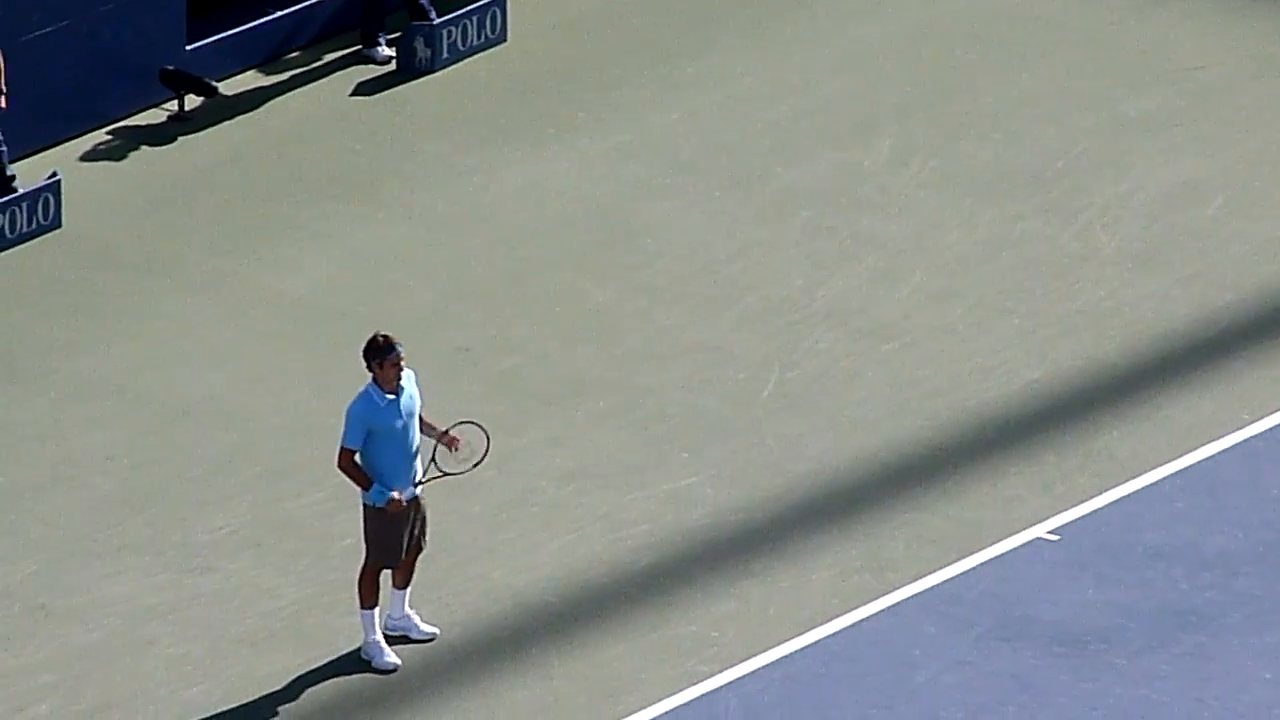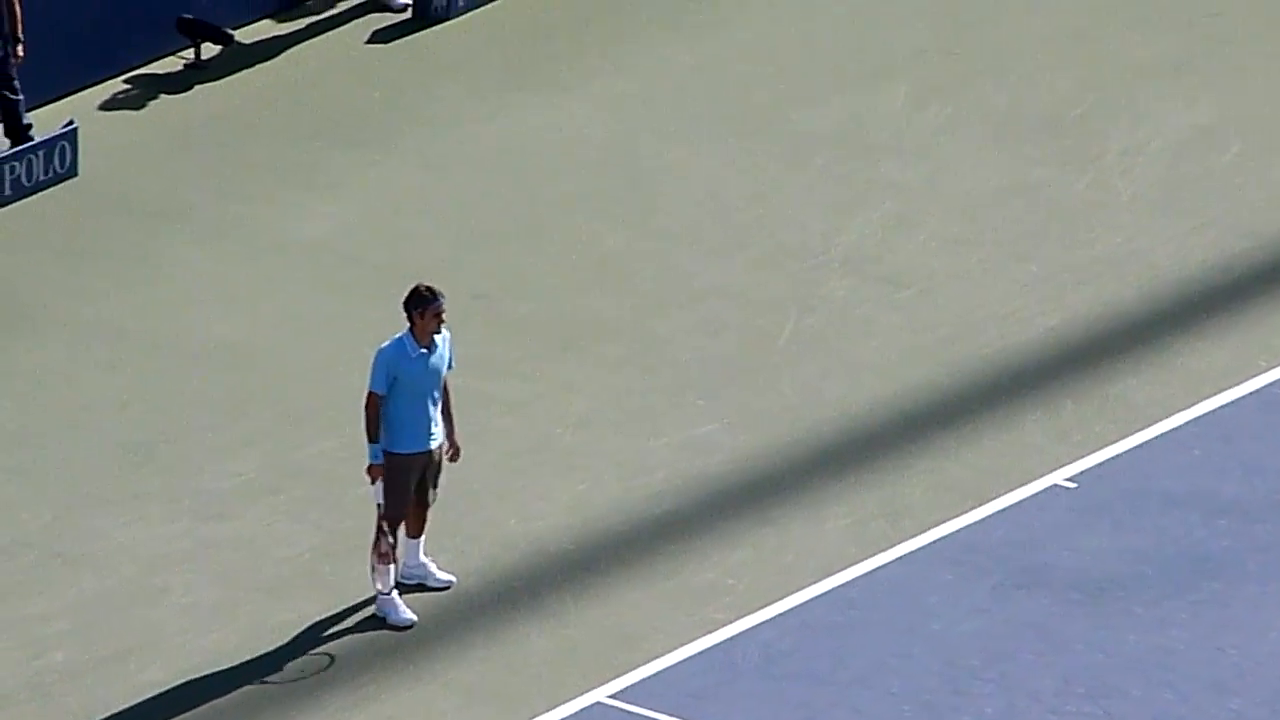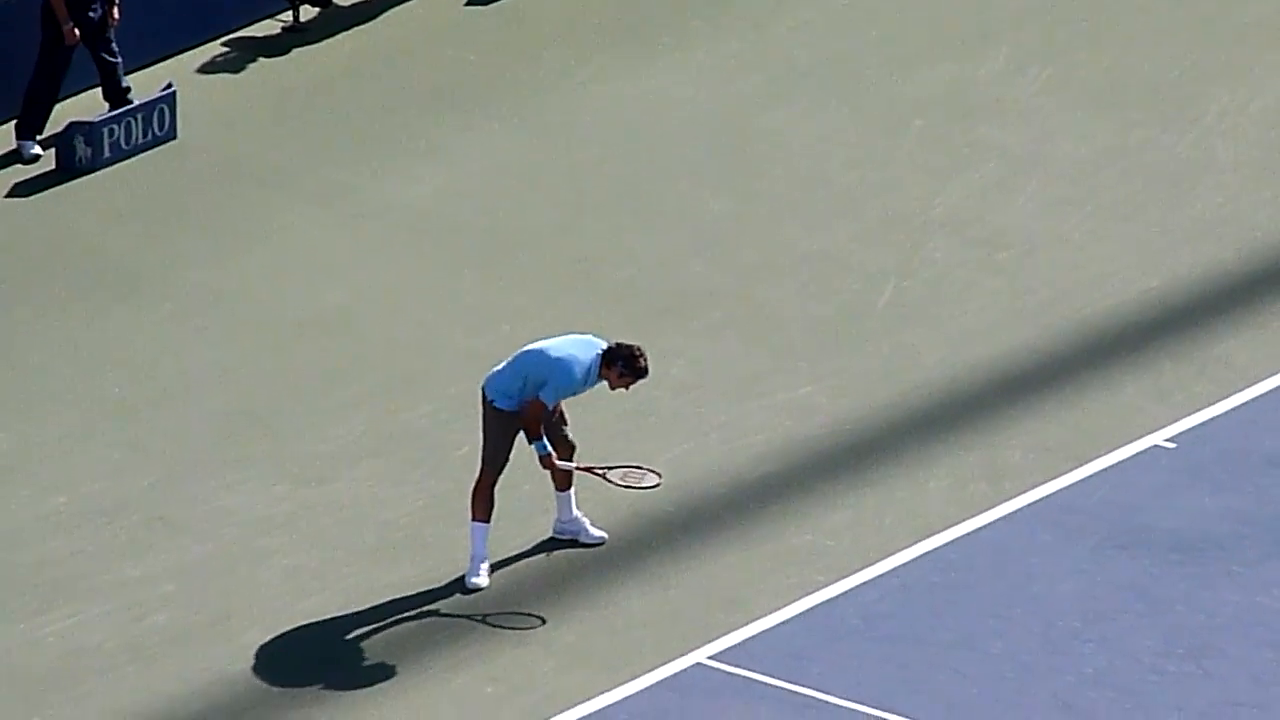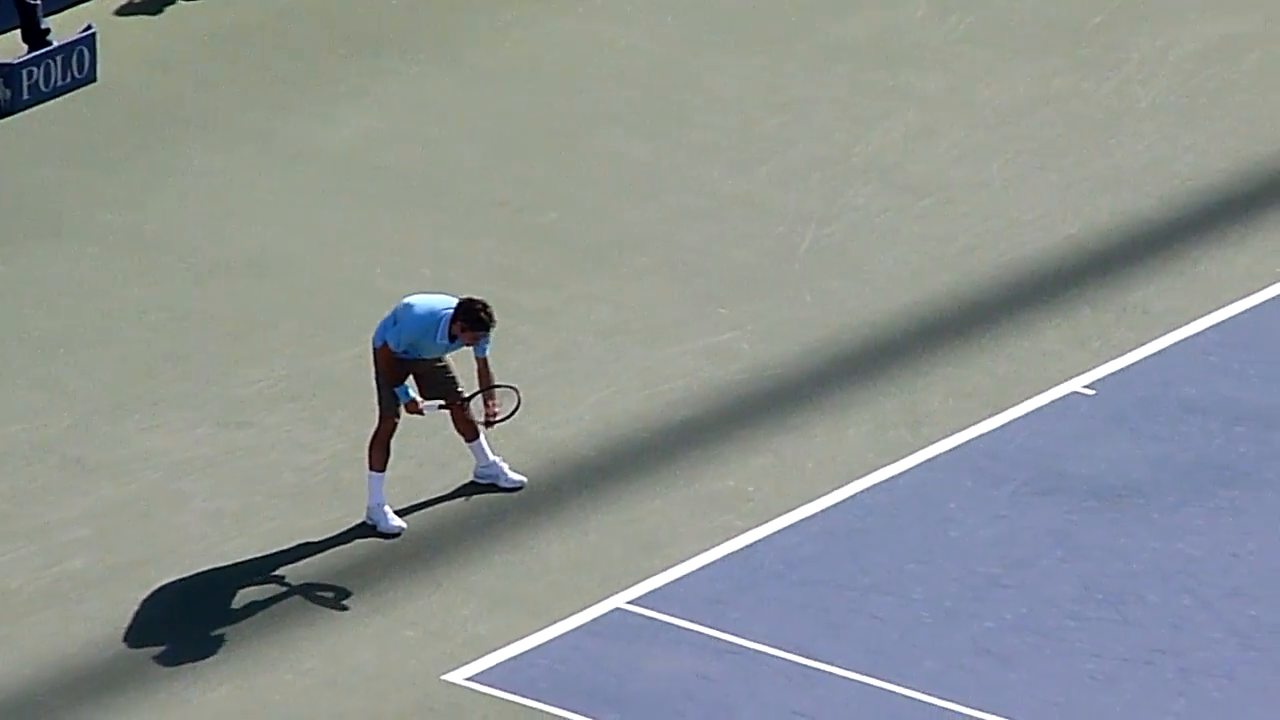
dt=1s
person 1, frame 1
left shoulder: (409, 381)
right shoulder: (361, 409)
right elbow: (345, 461)
left wrist: (436, 434)
right wrist: (381, 494)
left hip: (412, 490)
right hip: (384, 500)
left knee: (410, 554)
right knee: (375, 565)
left ankle: (399, 617)
right ankle: (372, 640)
person 1, frame 2
left shoulder: (443, 342)
right shoulder: (389, 355)
right elbow: (373, 405)
left wrist: (451, 432)
right wrist: (374, 455)
left hip: (433, 443)
right hip: (400, 449)
left knee: (420, 506)
right knee: (393, 517)
left ankle: (414, 565)
right ankle: (386, 596)
person 1, frame 3
left shoulder: (601, 349)
right shoulder: (572, 374)
right elbow: (532, 412)
left wrist: (557, 404)
right wrist: (542, 449)
left hip: (535, 396)
right hip: (502, 399)
left knee: (565, 448)
right knee: (490, 473)
left ankle: (567, 521)
right ankle: (478, 558)
person 1, frame 4
left shoulder: (476, 327)
right shoulder: (420, 322)
left elbow: (483, 367)
right elbow: (384, 355)
left wrist: (489, 404)
right wrist: (404, 394)
left hip: (429, 353)
right hip: (392, 351)
left knee: (459, 404)
right knee: (389, 421)
left ankle: (486, 466)
right ankle: (376, 506)
